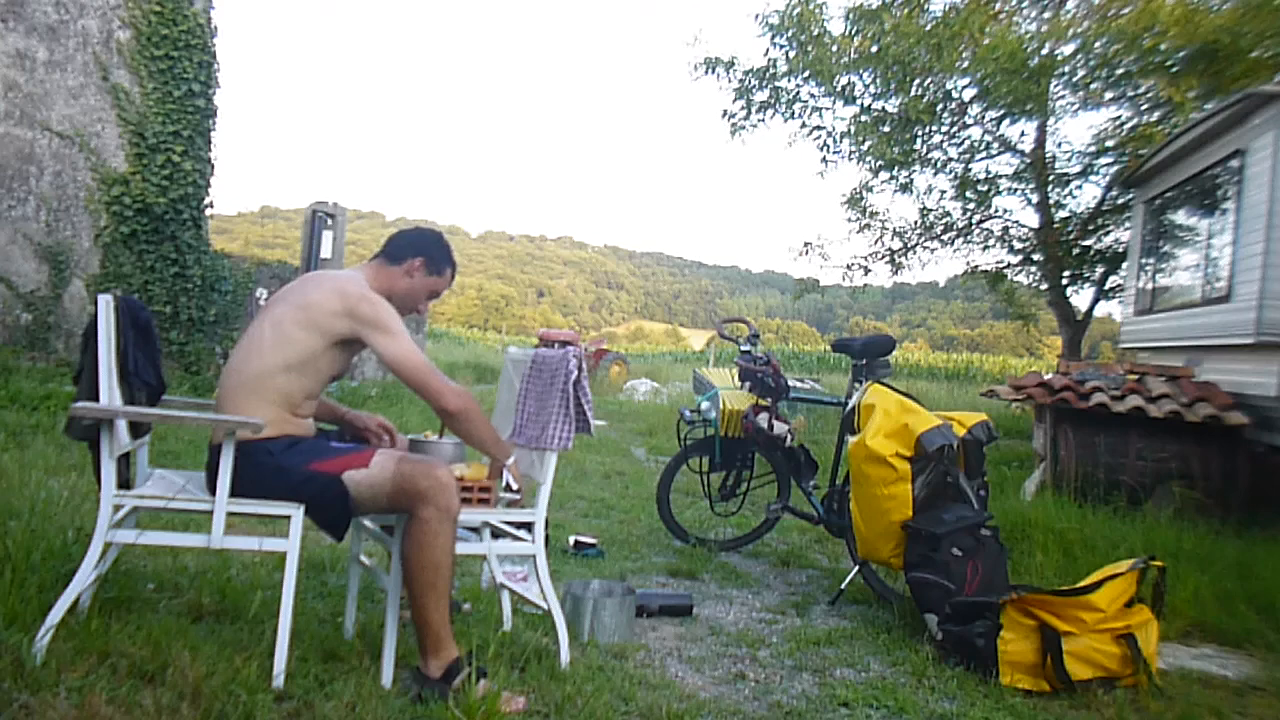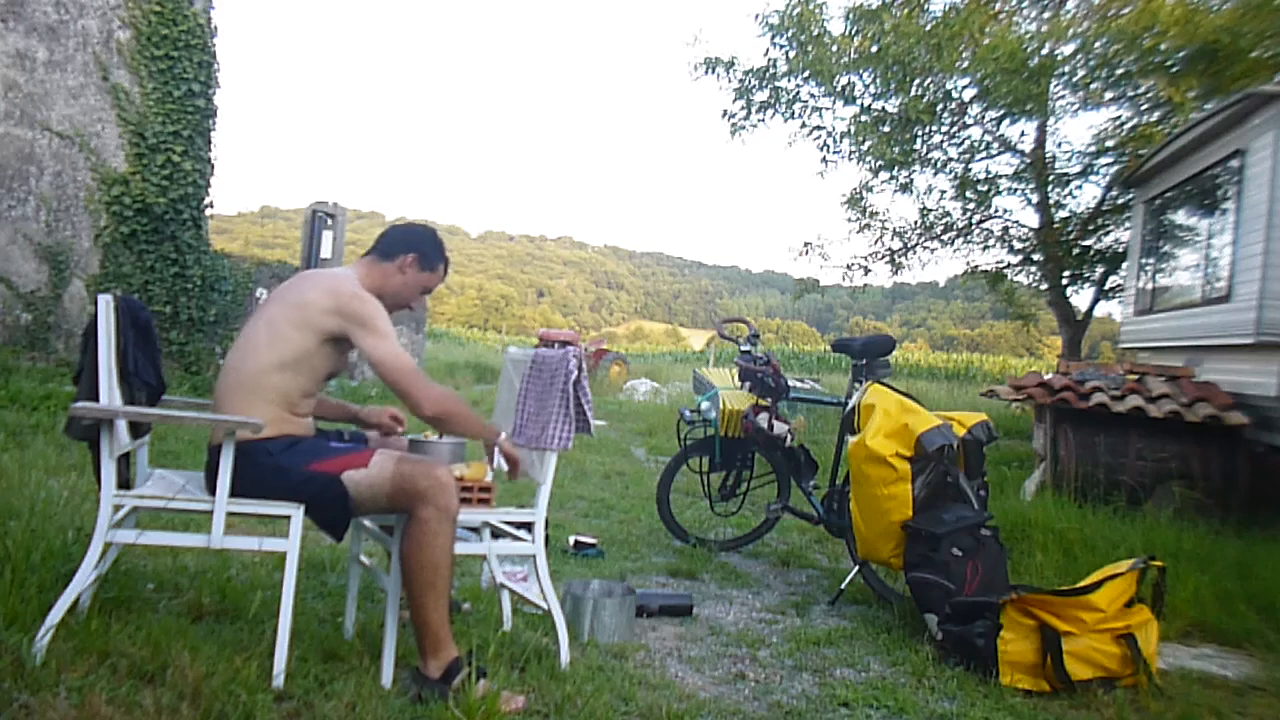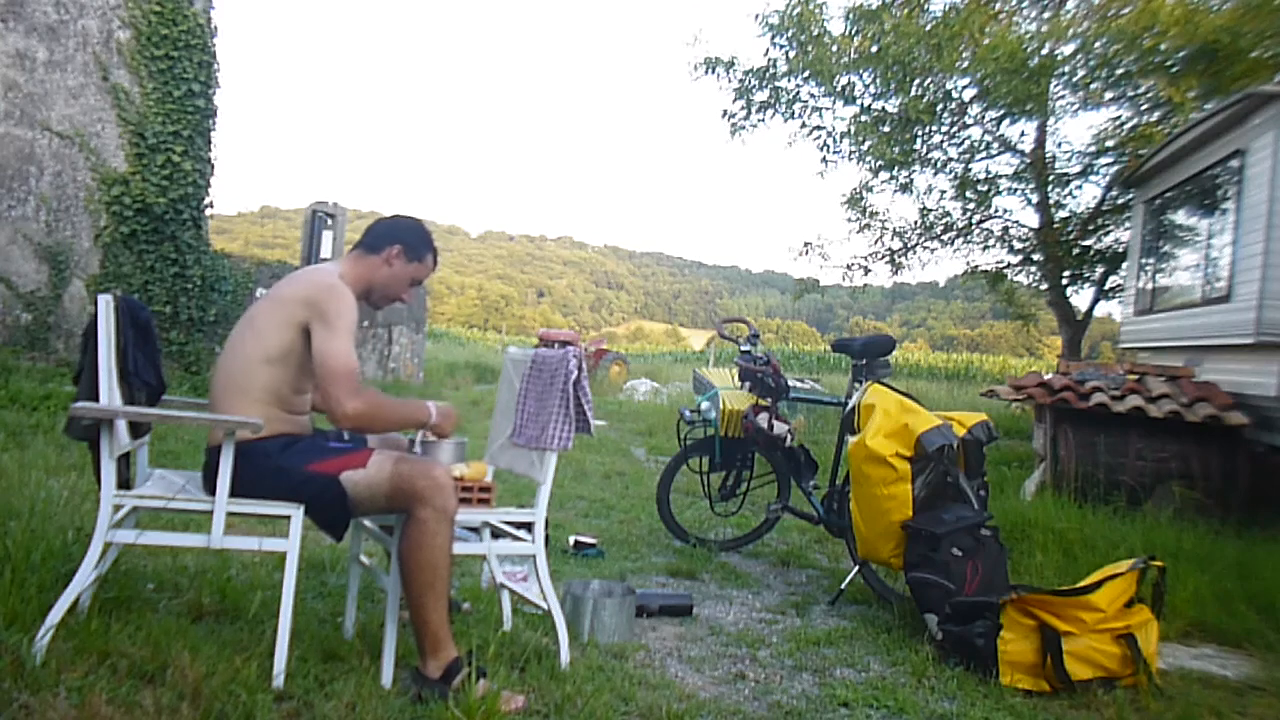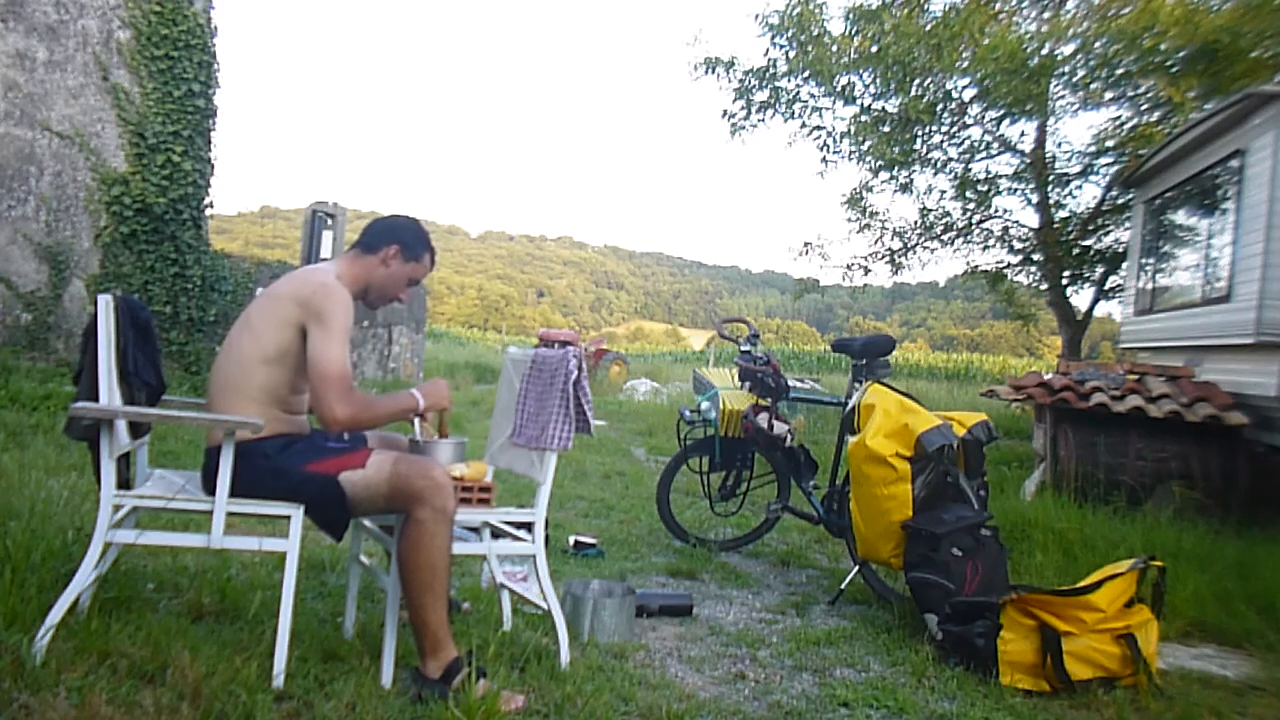
dt=0.4s
person 1, frame 1
left shoulder: (326, 286)
right shoulder: (362, 301)
right elbow: (449, 400)
left wrist: (346, 417)
right wrist: (504, 458)
left hip: (262, 447)
right hip: (264, 456)
left knee: (407, 456)
right knee: (433, 485)
left ankle: (427, 594)
right ankle: (440, 669)
person 1, frame 2
left shoulder: (319, 286)
right shoulder: (352, 300)
right elbow: (429, 403)
left wrist: (358, 414)
right wrist: (497, 438)
left hip: (259, 447)
right hip: (262, 458)
left knee: (404, 456)
right knee: (432, 484)
left ankle: (426, 594)
right ankle: (439, 669)
person 1, frame 3
left shoulder: (316, 284)
right shoulder: (332, 293)
right elbow: (349, 408)
left wrist: (411, 416)
right wrist: (429, 412)
left hip: (264, 448)
right hip: (258, 457)
left knee: (403, 452)
right knee: (431, 485)
left ankle: (426, 593)
right ankle: (439, 670)
person 1, frame 4
left shoulder: (313, 284)
right shoulder: (329, 293)
right elbow: (339, 413)
left wrist: (402, 404)
right wrist: (417, 398)
left hip: (263, 448)
right hip: (257, 458)
left knee: (402, 454)
right knee: (429, 485)
left ankle: (427, 594)
right ankle: (439, 669)
